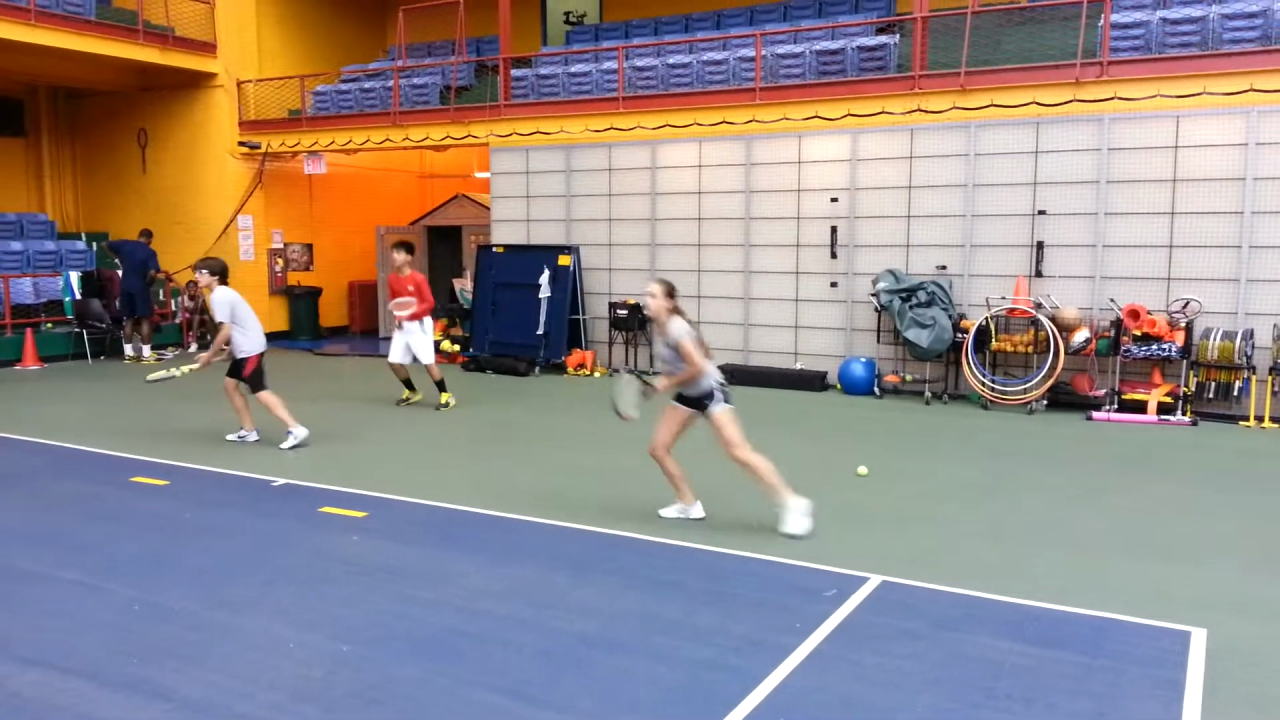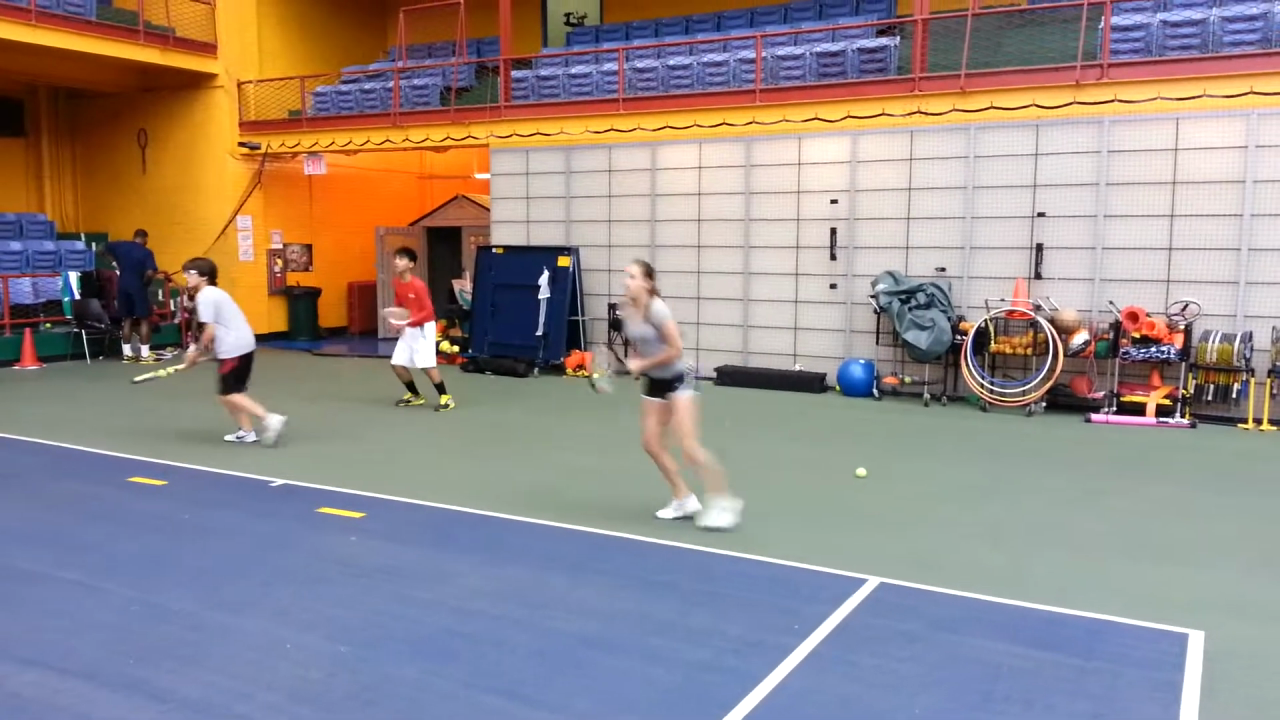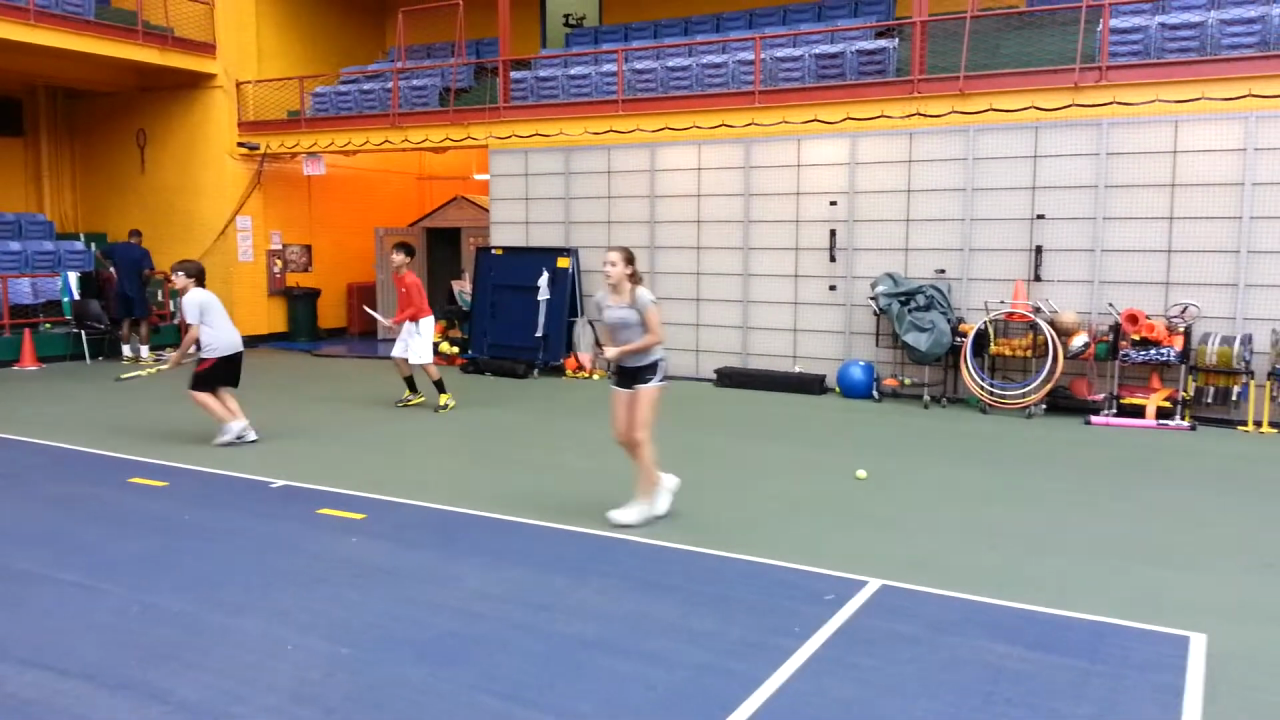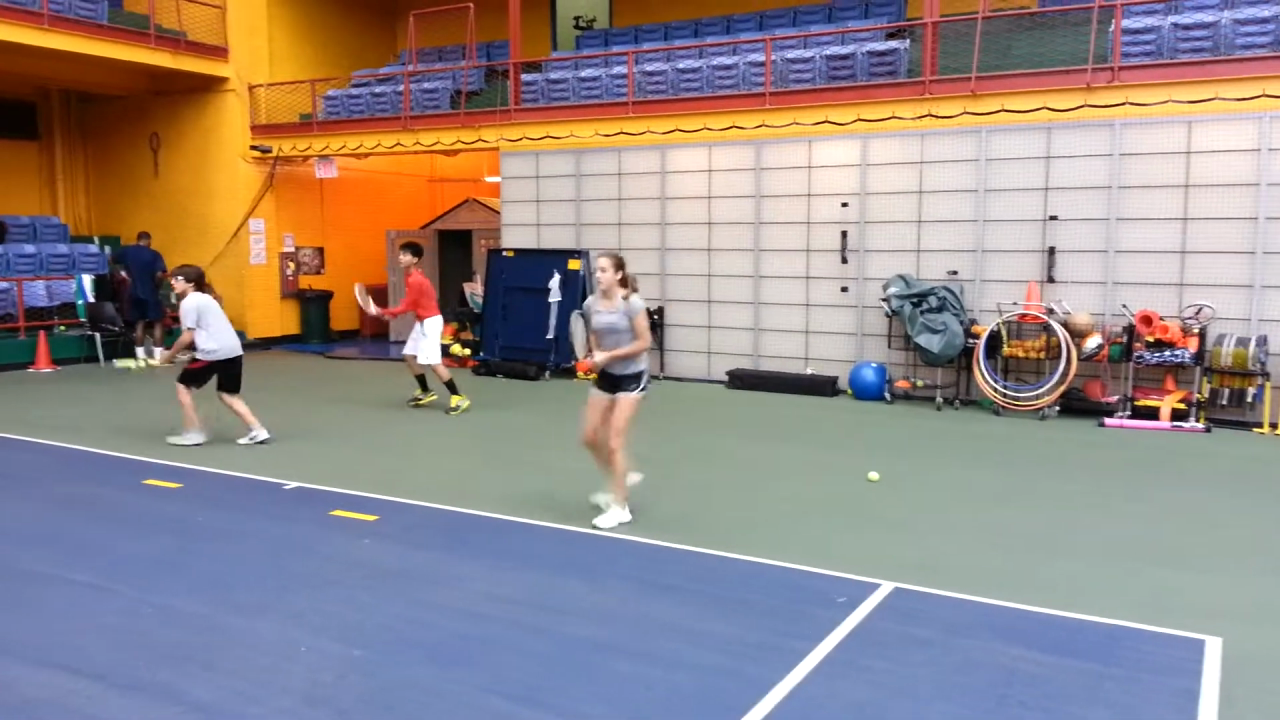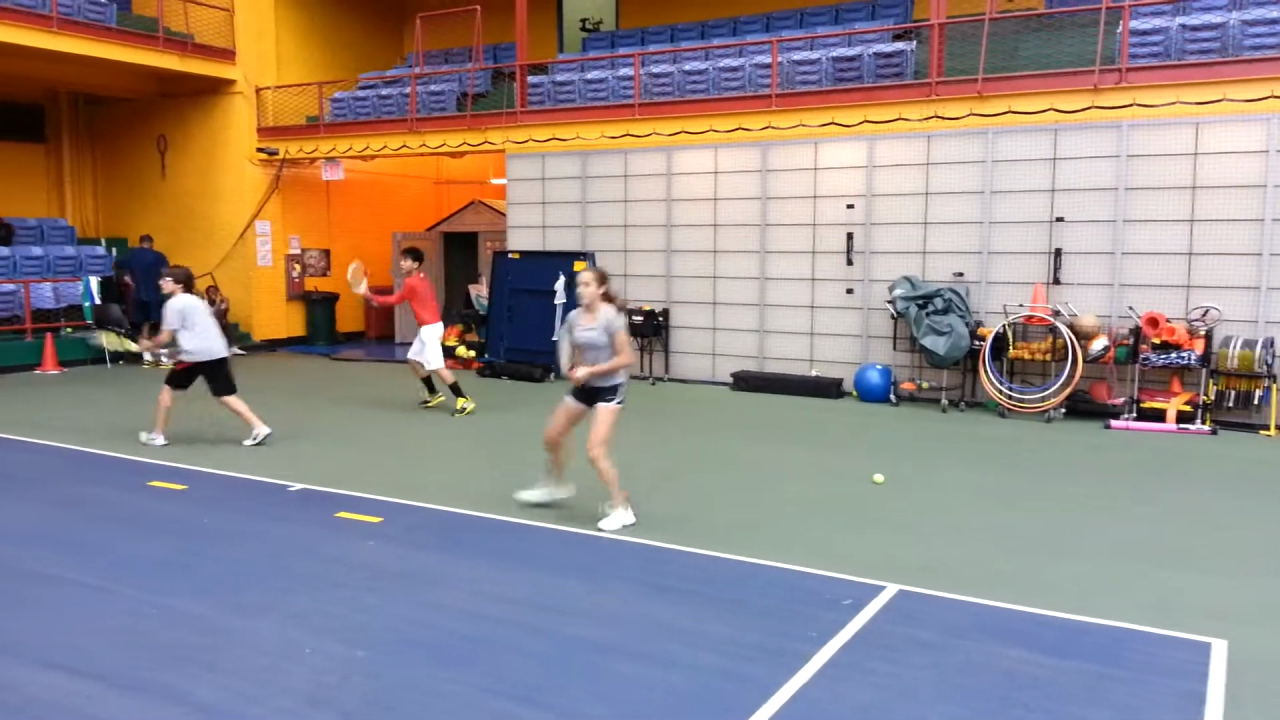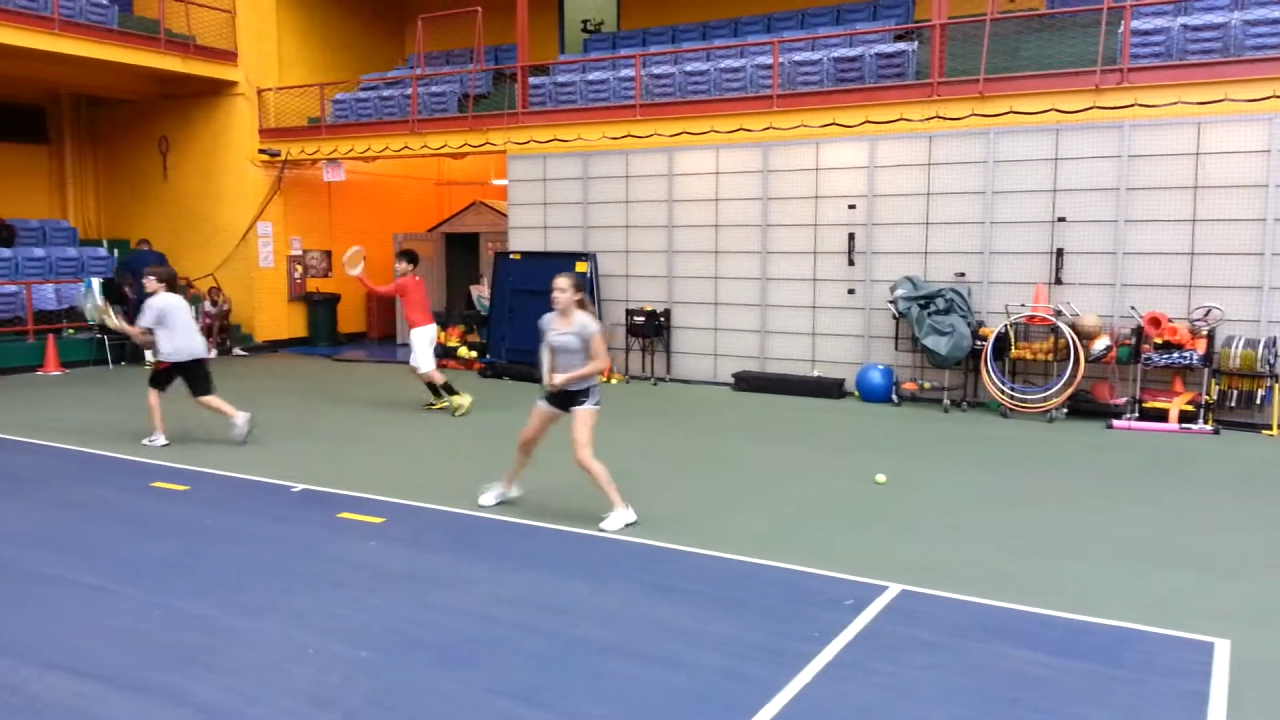
dt=0.1s
person 1, frame 1
left shoulder: (676, 328)
right shoulder: (658, 328)
left elbow: (698, 367)
left wrist: (671, 382)
right wrist: (665, 379)
left hip: (710, 390)
right hip: (686, 393)
left knee: (740, 453)
right knee: (658, 448)
left ankle: (792, 503)
right ankle: (688, 503)
person 1, frame 2
left shoulder: (658, 310)
right shoulder: (627, 311)
left elbow: (677, 350)
left wrist: (643, 364)
right wrist: (638, 364)
left hip: (678, 377)
right hip: (654, 379)
left knee: (688, 446)
right knee: (651, 443)
left ankle: (723, 500)
right ankle: (685, 497)
person 1, frame 3
left shoulder: (641, 296)
right shoulder: (602, 298)
left elbow: (656, 337)
left wrist: (621, 350)
right wrist: (608, 350)
left hip: (648, 367)
right hip: (623, 368)
left knee: (639, 436)
right knee: (623, 436)
left ankle: (645, 499)
right ankle: (660, 481)
person 1, frame 4
left shoulder: (632, 303)
right shoulder: (592, 304)
left elbow: (644, 343)
left wrist: (609, 355)
right wrist: (595, 354)
left hip: (632, 376)
right hip: (607, 375)
left knee: (614, 443)
right knee: (590, 438)
left ankle: (620, 506)
right ankle: (623, 477)
person 1, frame 5
left shoulder: (612, 319)
right shoulder: (574, 318)
left elbow: (626, 358)
left wrist: (591, 371)
right wrist: (574, 369)
left hip: (609, 388)
right hip: (584, 387)
left knee: (595, 452)
right knee: (550, 438)
left ankle: (622, 509)
right ankle: (555, 486)
person 1, frame 6
left shoulder: (586, 324)
right shoulder: (547, 321)
left elbow: (601, 363)
left wrist: (567, 377)
right wrist: (549, 372)
left hip: (583, 392)
right hip: (556, 392)
left knee: (583, 455)
right knee: (526, 442)
left ankle: (621, 509)
right ankle: (506, 487)
